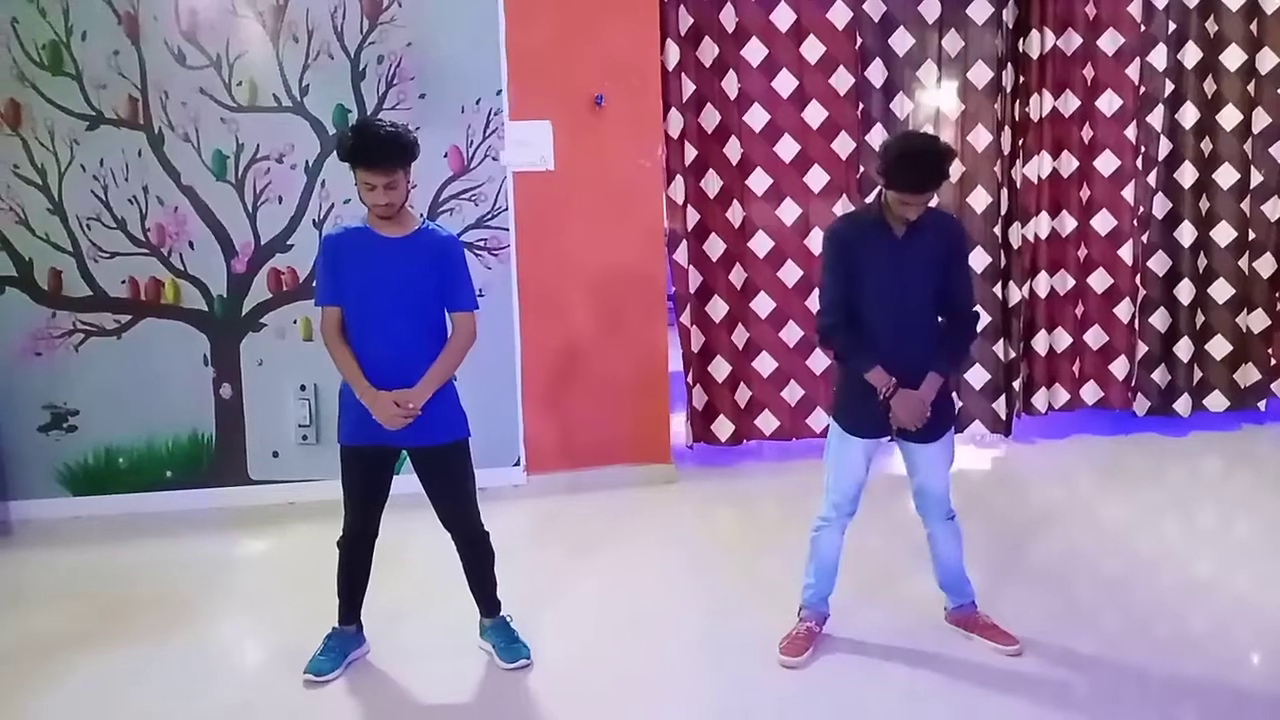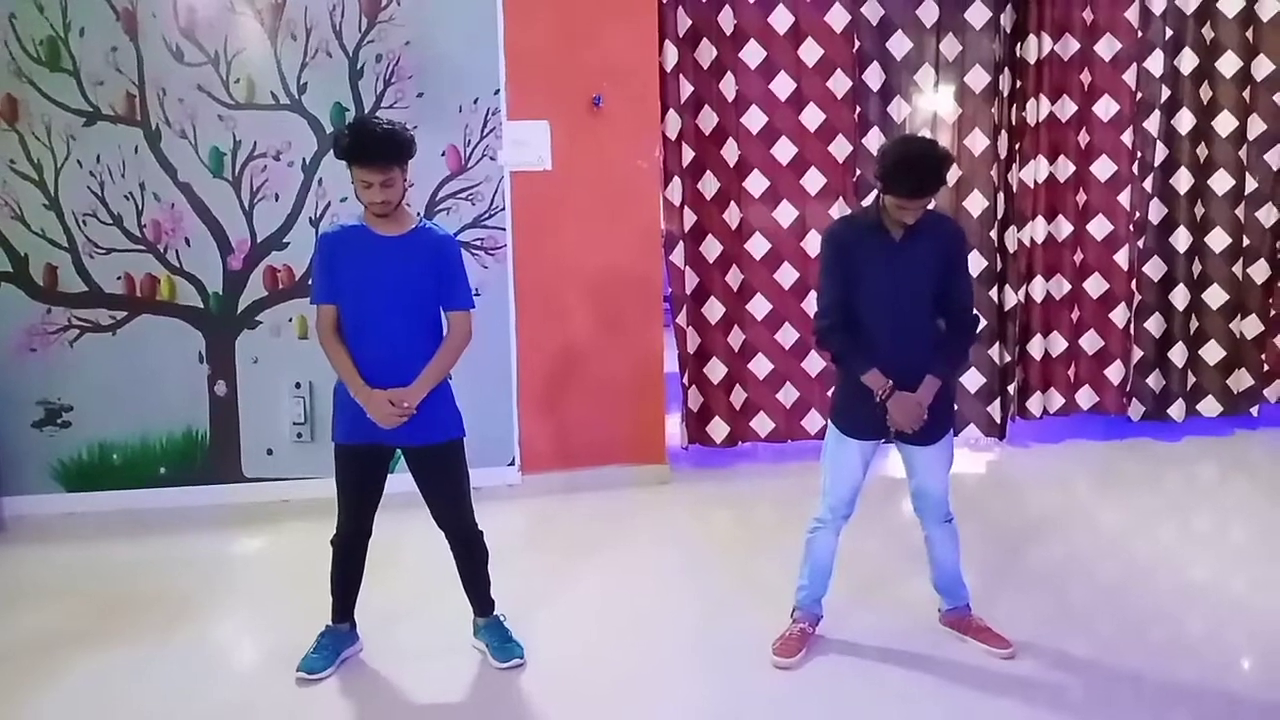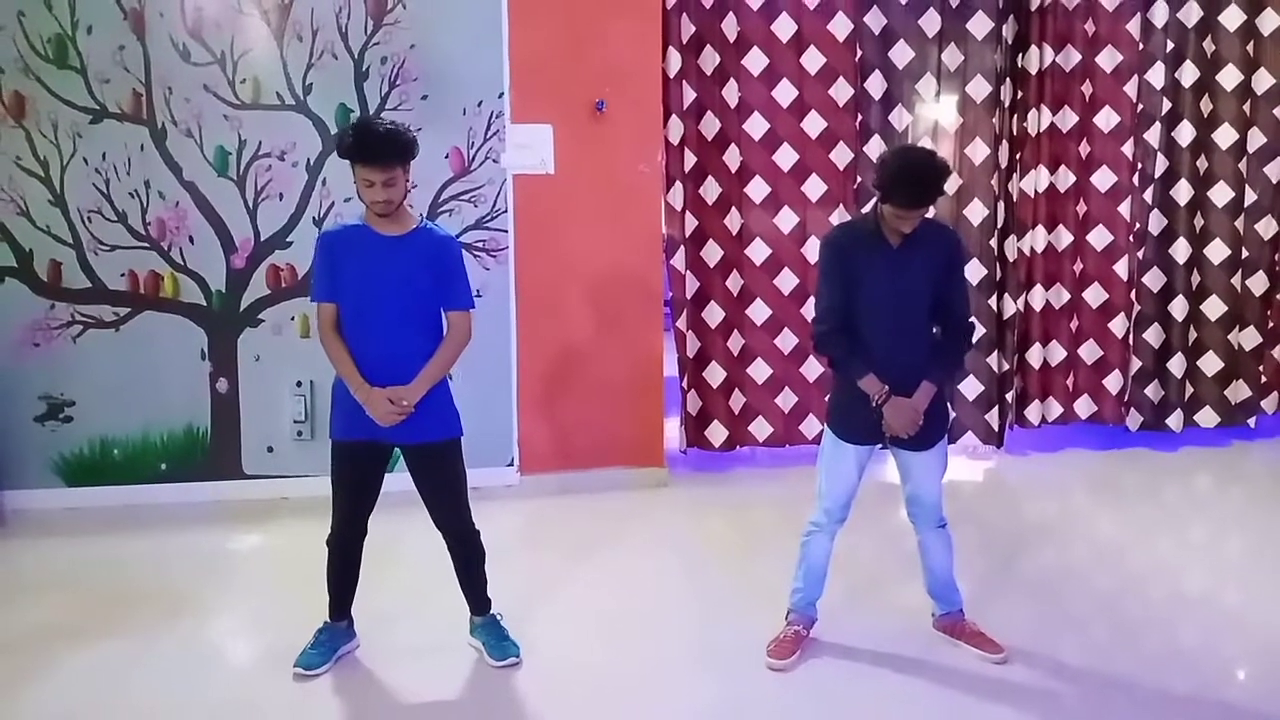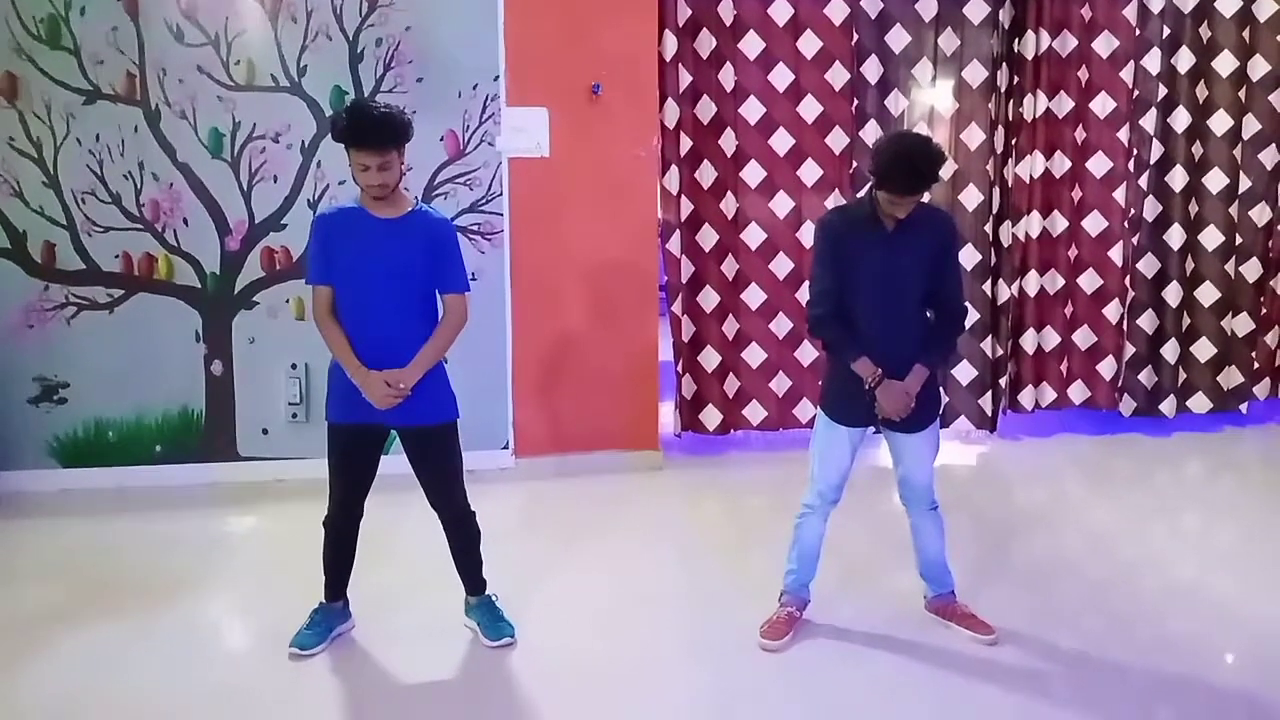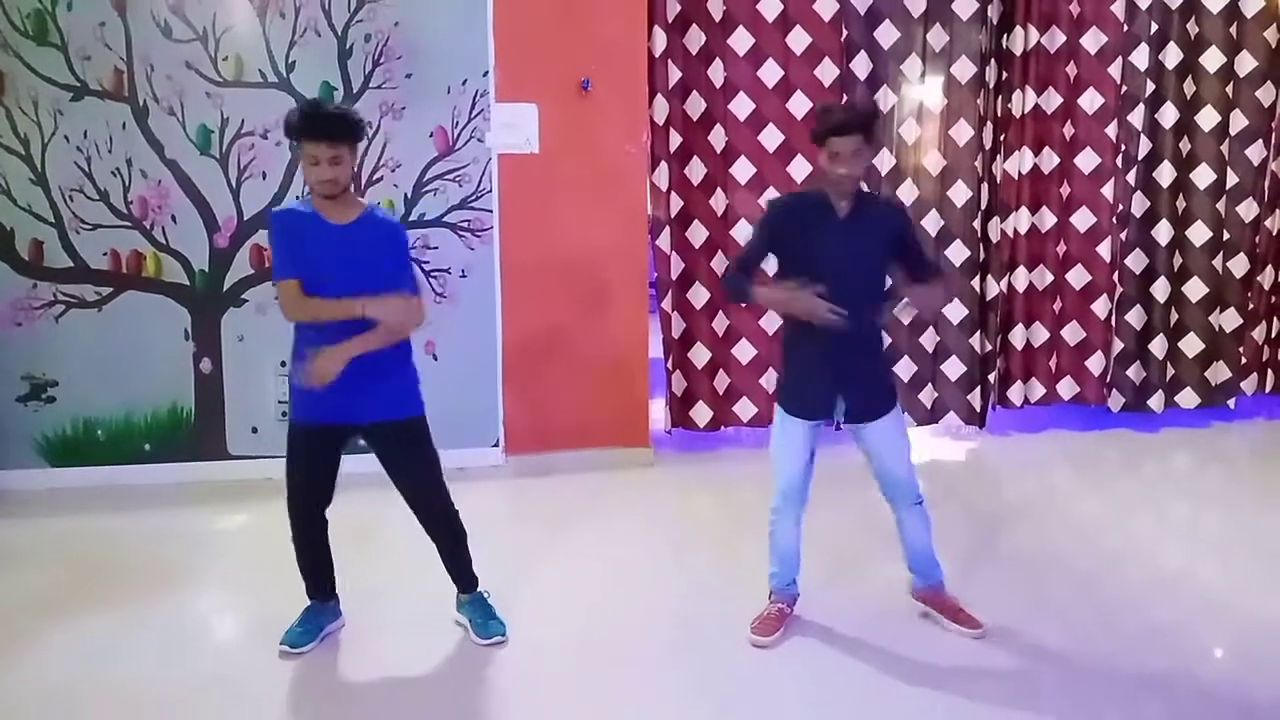
dt=0.7s
person 1, frame 1
left shoulder: (443, 246)
right shoulder: (337, 248)
left elbow: (465, 330)
right elbow: (331, 331)
left wrist: (418, 394)
right wrist: (372, 397)
left hip: (437, 416)
right hip: (362, 418)
left knee: (466, 526)
right knee: (357, 531)
left ankle: (493, 621)
right ankle: (348, 631)
person 1, frame 2
left shoulder: (440, 245)
right shoulder: (334, 246)
left elbow: (460, 330)
right elbow: (327, 329)
left wrist: (413, 394)
right wrist: (367, 397)
left hip: (431, 414)
right hip: (357, 417)
left knee: (460, 526)
right knee: (351, 530)
left ankle: (487, 621)
right ankle: (341, 629)
person 1, frame 3
left shoulder: (440, 246)
right shoulder: (334, 245)
left elbow: (460, 330)
right elbow: (327, 328)
left wrist: (412, 393)
right wrist: (367, 395)
left hip: (430, 414)
right hip: (356, 414)
left knee: (457, 524)
right knee: (346, 527)
left ankle: (483, 620)
right ankle: (338, 625)
person 1, frame 4
left shoulder: (436, 229)
right shoulder: (329, 227)
left elbow: (456, 313)
right elbow: (322, 311)
left wrist: (408, 376)
right wrist: (364, 378)
left hip: (426, 397)
right hip: (352, 397)
left knee: (453, 506)
right knee: (343, 509)
left ankle: (478, 600)
right ankle: (333, 607)
person 1, frame 5
left shoulder: (386, 231)
right shoulder: (287, 224)
left elbow: (411, 316)
right elbow: (293, 305)
left wrist: (346, 350)
right wrist: (366, 307)
left hip: (390, 397)
right hip: (316, 401)
left knee: (430, 500)
right knee: (303, 507)
left ankle: (469, 594)
right ankle: (322, 604)
person 2, frame 1
left shoulder: (947, 234)
right shoulder: (845, 235)
left elbow: (962, 322)
right elbow: (833, 328)
left wrist: (925, 392)
right wrist: (890, 390)
left hip: (928, 398)
right hip: (861, 399)
left knee: (938, 509)
right knee: (835, 512)
left ankle: (962, 607)
right ankle: (812, 614)
person 2, frame 2
left shoulder: (947, 237)
right shoulder: (843, 237)
left elbow: (961, 326)
right elbow: (830, 330)
left wrist: (923, 394)
right wrist: (887, 392)
left hip: (927, 401)
right hip: (859, 401)
left knee: (936, 512)
right knee: (831, 514)
left ankle: (956, 610)
right ankle: (805, 616)
person 2, frame 3
left shoulder: (944, 245)
right shoulder: (842, 244)
left elbow: (957, 333)
right elbow: (829, 335)
left wrist: (919, 399)
right wrist: (883, 398)
left hip: (922, 407)
right hip: (855, 406)
left knee: (930, 517)
right knee: (826, 517)
left ankle: (950, 614)
right ankle: (800, 618)
person 2, frame 4
left shoulder: (939, 229)
right shoulder: (837, 227)
left elbow: (951, 317)
right elbow: (823, 319)
left wrist: (912, 382)
right wrist: (876, 380)
left hip: (914, 389)
right hip: (848, 388)
left knee: (922, 499)
right knee: (819, 499)
left ankle: (942, 597)
right ankle: (793, 600)
person 2, frame 5
left shoulder: (888, 216)
right shoulder: (788, 214)
left elbow: (925, 275)
right elbow: (737, 278)
left wrist: (929, 293)
right wrist: (783, 296)
left hip: (868, 378)
right hip: (803, 380)
left knee: (903, 489)
right knee: (788, 495)
left ankle: (930, 589)
right ankle: (782, 597)
